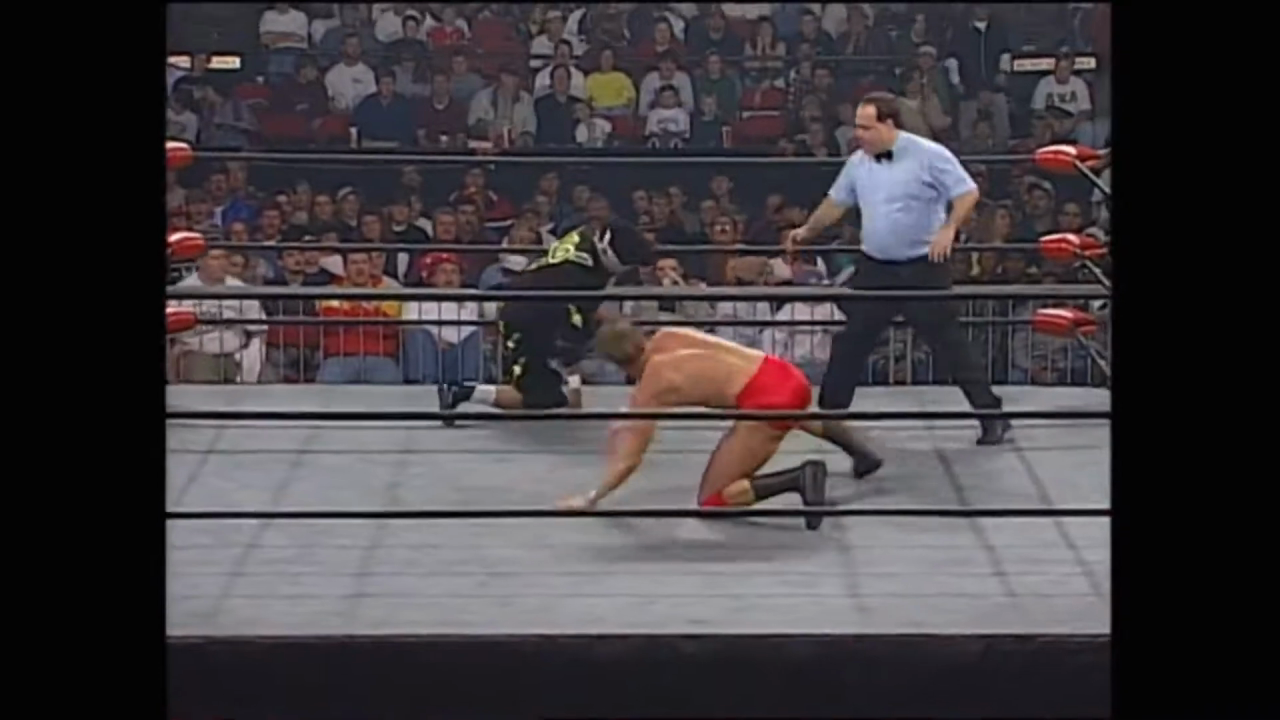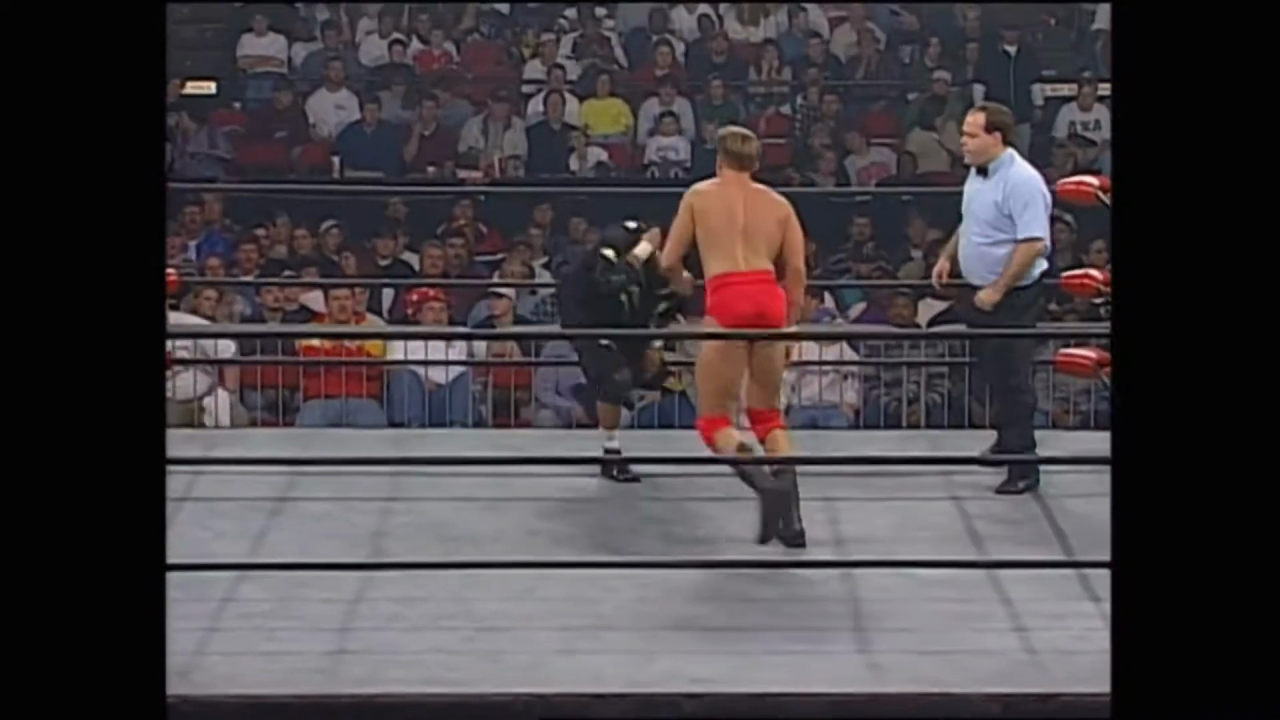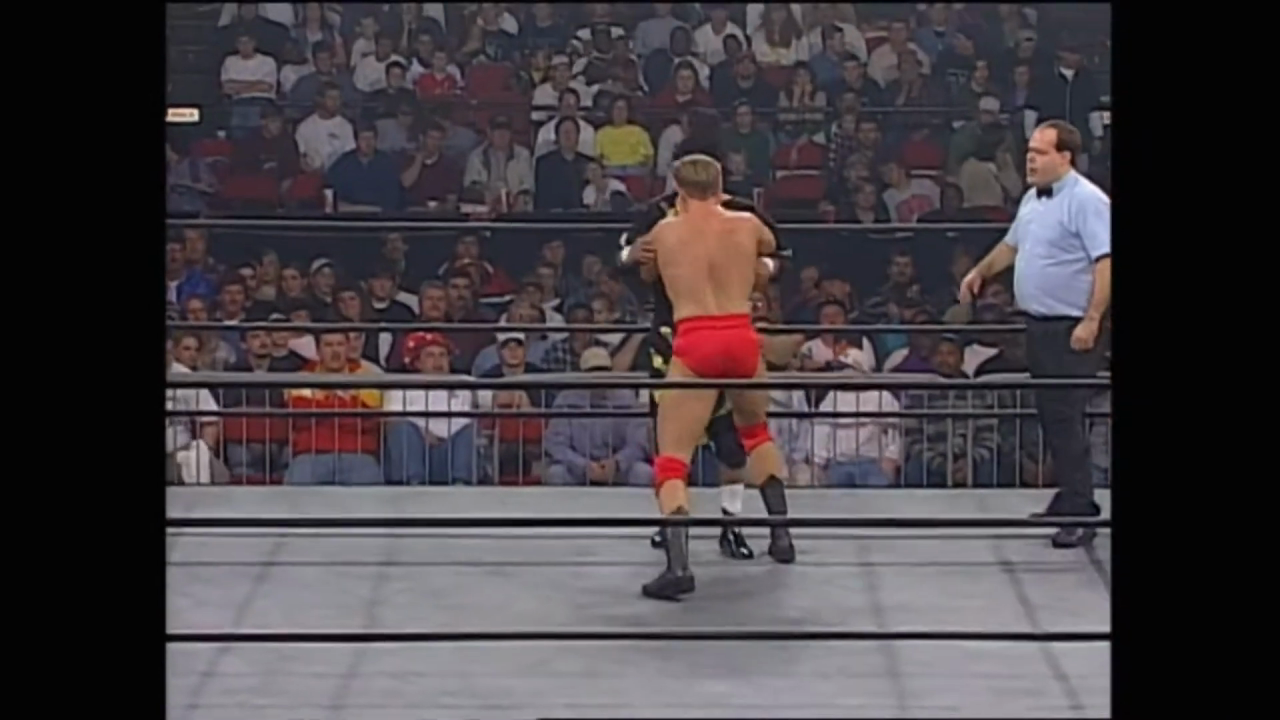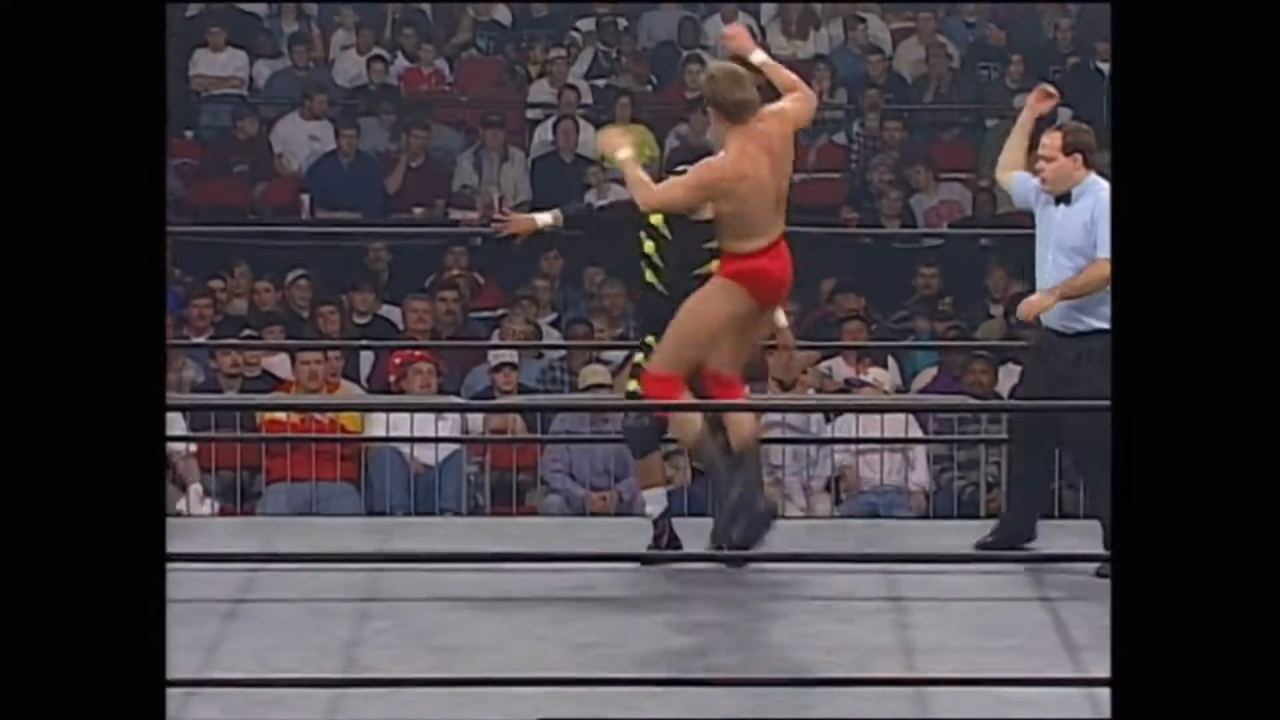
dt=0.7s
person 1, frame 1
left shoulder: (651, 387)
right shoulder: (668, 337)
left elbow: (631, 458)
right wrist: (627, 425)
left hip: (768, 403)
right hip: (790, 378)
left knee: (711, 499)
left ankle: (798, 478)
right ankle: (859, 449)
person 1, frame 2
left shoulder: (700, 195)
right shoulder: (778, 203)
left elbow: (670, 260)
right elbow: (798, 272)
left wrist: (683, 284)
right wrist: (781, 318)
left hip: (728, 304)
right hip: (771, 299)
left knee: (715, 423)
right knee: (767, 416)
left ankle: (769, 488)
right ankle: (792, 522)
person 1, frame 3
left shoulder: (664, 231)
right shoulder: (747, 224)
left elbow: (648, 269)
right elbow: (768, 247)
left hip: (694, 346)
right hip: (742, 340)
left knee: (671, 463)
right knee: (755, 430)
left ankle: (677, 566)
right ankle: (781, 536)
person 1, frame 4
left shoulder: (721, 169)
right shoulder: (779, 125)
left elbow: (649, 201)
right elbow: (804, 93)
left wrist: (621, 154)
right wrist: (754, 53)
left hip: (743, 276)
right hip: (773, 265)
left knee: (661, 376)
right knee: (724, 379)
left ankle: (734, 486)
right ankle: (749, 490)
person 2, frame 1
left shoulder: (927, 154)
right shoulder: (858, 162)
left elbow: (968, 193)
right elbow: (837, 202)
left wrist: (948, 228)
right wrist: (807, 229)
left hip: (923, 268)
right hip: (875, 267)
left knee: (947, 342)
right knee: (852, 338)
left ankle: (991, 413)
right ankle: (831, 405)
person 2, frame 2
left shoulder: (1022, 181)
right shoulder: (977, 173)
left elbow: (1034, 244)
left wrist: (998, 290)
right wrist: (946, 257)
left hip: (1009, 298)
right hip: (979, 292)
left knee: (1011, 378)
right knee: (992, 373)
left ankle: (1023, 465)
right ankle: (1009, 439)
person 2, frame 3
left shoulder: (1086, 200)
right shoulder: (1032, 198)
left elbow: (1105, 263)
right elbow: (1012, 245)
left wrist: (1092, 319)
right wrist: (980, 271)
left hip: (1070, 328)
right hip: (1038, 324)
left knee: (1064, 417)
right knee: (1051, 416)
left ankle: (1080, 512)
right ankle: (1070, 496)
person 2, frame 4
left shoulder: (1103, 202)
right shoulder: (1045, 196)
left elbow: (1106, 269)
right elbow: (1006, 173)
left wrist: (1050, 296)
left hip: (1095, 345)
right hip: (1051, 340)
left knee: (1095, 447)
right knee: (1029, 434)
person 3, frame 1
left shoulder: (588, 235)
right shoulder: (584, 277)
right elbow: (569, 341)
right wrist: (574, 387)
right hip: (527, 316)
right knee: (536, 399)
left ankle: (553, 377)
right ankle: (460, 393)
person 3, frame 2
right shoulder: (624, 238)
right wrist: (642, 253)
right hip: (581, 309)
left knee: (652, 373)
right knee: (616, 378)
left ankle: (590, 389)
right ankle: (611, 456)
person 3, frame 3
left shoulder: (739, 212)
right shoulder: (660, 211)
right elbow: (626, 251)
right wrist: (634, 254)
right hip: (670, 332)
left knee: (731, 433)
left ankle: (730, 526)
person 3, frame 4
right shoulder: (646, 214)
right elbow: (585, 216)
right wrist: (539, 220)
right hip: (659, 344)
right knee: (641, 430)
right ankle: (661, 529)
